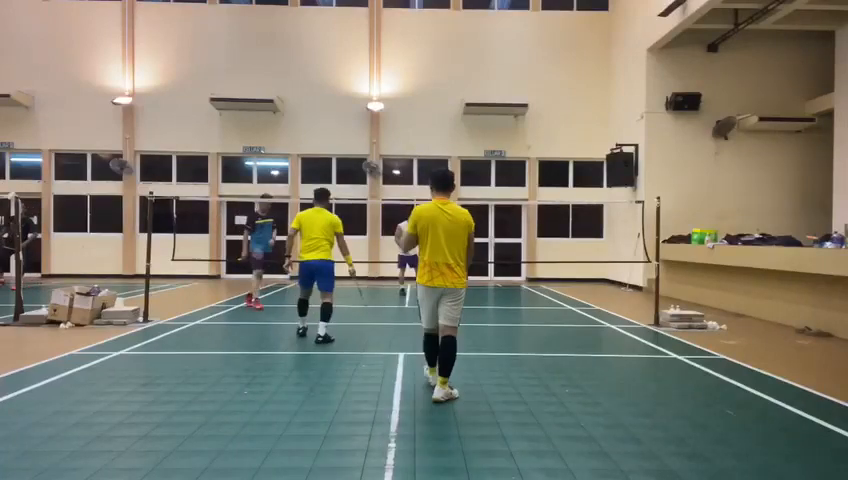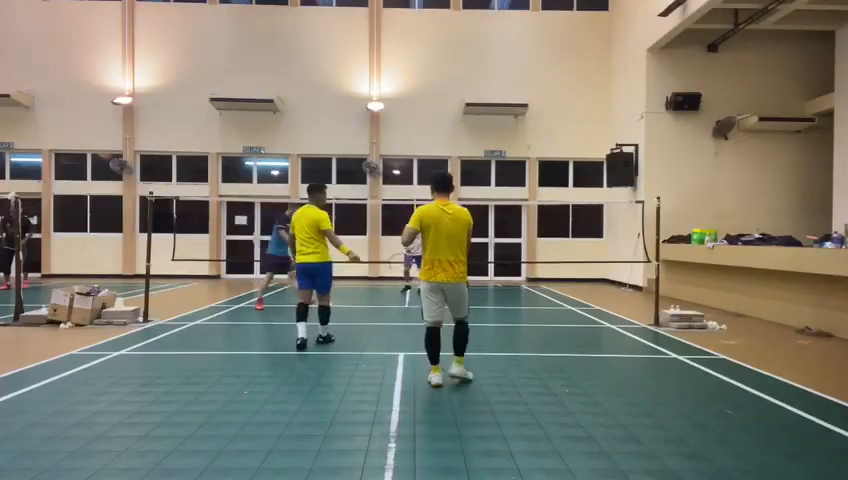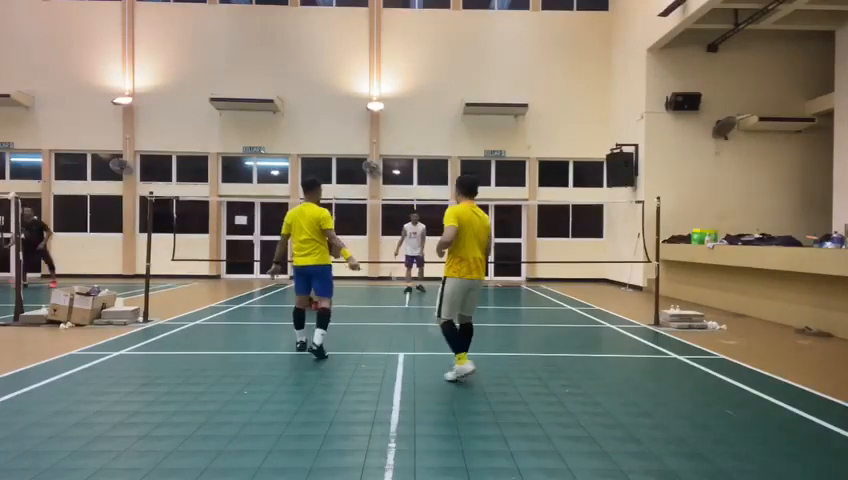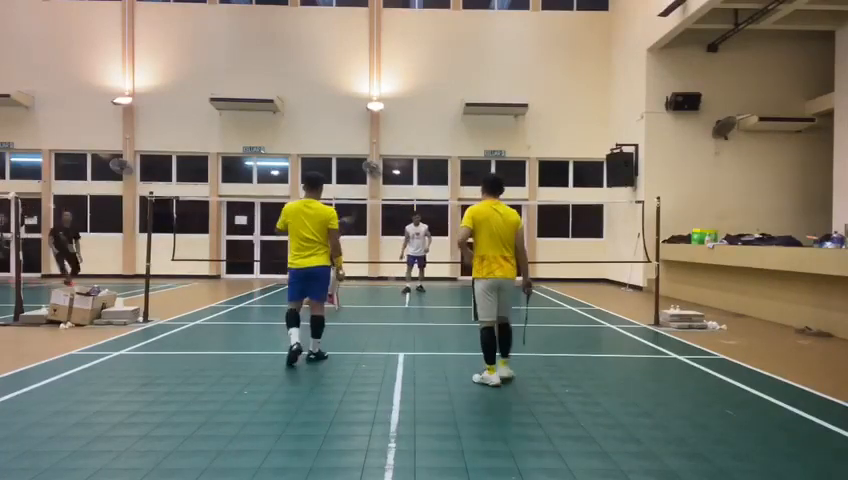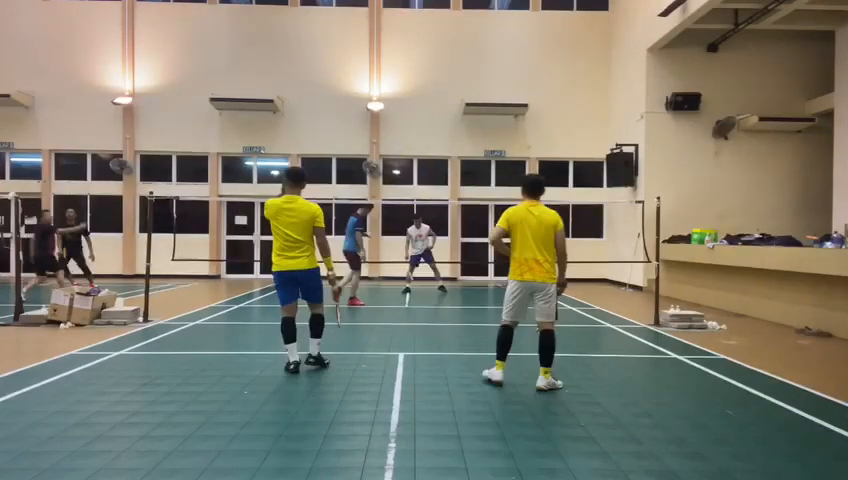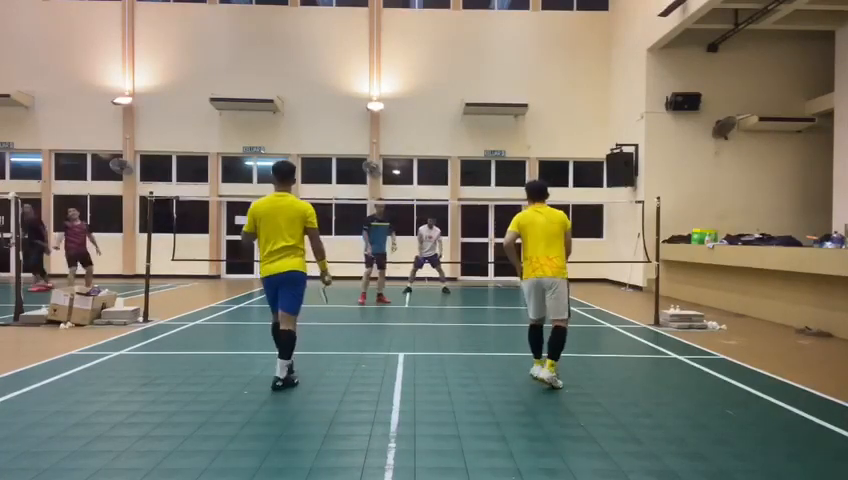
dt=0.5s
person 1, frame 1
left shoulder: (419, 212)
right shoulder: (464, 215)
left elbow: (405, 246)
right elbow: (469, 251)
left hip: (428, 281)
right hip: (455, 283)
left knee: (430, 330)
right knee: (449, 333)
left ankle: (432, 373)
right ankle: (442, 387)
person 1, frame 2
left shoulder: (422, 212)
right shoulder: (465, 214)
left elbow: (406, 241)
left wrist: (411, 233)
left hip: (430, 278)
right hip: (457, 277)
left knee: (433, 324)
right knee: (461, 321)
left ankle: (435, 372)
right ankle: (459, 365)
person 1, frame 3
left shoulder: (454, 211)
right shoulder: (484, 217)
left elbow: (448, 239)
left wrist: (439, 247)
left hip: (456, 274)
right hip: (477, 276)
left knee: (445, 319)
right knee: (466, 320)
left ankle: (463, 361)
right ankle: (463, 362)
person 1, frame 4
left shoulder: (474, 211)
right shoulder: (513, 214)
left elbow: (461, 240)
right elbow: (520, 250)
left wrist: (467, 255)
right wrist: (526, 277)
left hip: (484, 276)
right hip: (509, 275)
left knee: (487, 324)
right knee: (503, 320)
left ankle: (491, 372)
right ankle: (504, 366)
person 1, frame 5
left shoulder: (511, 213)
right shoulder: (553, 216)
left elbow: (494, 239)
right elbow: (561, 251)
left wrist: (510, 253)
right wrist: (562, 276)
left hip: (519, 278)
right hip: (546, 279)
left knee: (508, 323)
right knee: (546, 327)
left ankle: (498, 370)
right ankle: (545, 377)
person 1, frame 6
left shoulder: (521, 217)
right shoulder: (560, 216)
left elbow: (507, 244)
right elbow: (568, 249)
left wrist: (518, 266)
left hip: (532, 276)
right hip: (556, 275)
left knee: (535, 321)
right knee: (560, 322)
left ankle: (538, 365)
right ankle: (549, 367)
person 2, frame 1
left shoulder: (301, 216)
right shoulder: (334, 219)
left elbow: (290, 236)
right elbow: (341, 243)
left wrist: (288, 257)
right wrist: (350, 264)
left hip: (305, 261)
right hip: (324, 261)
left knee: (304, 295)
right knee: (327, 297)
left ankle: (302, 327)
right ankle: (321, 333)
person 2, frame 2
left shoulder: (297, 215)
right shoulder: (320, 215)
left elbow: (292, 240)
right elbow: (331, 237)
right wrist: (348, 252)
left hip: (301, 262)
right hip: (320, 262)
left knee: (303, 300)
right knee: (324, 300)
left ankle: (301, 337)
right ankle: (323, 335)
person 2, frame 3
left shoulder: (291, 214)
right shoulder: (322, 213)
left elbow: (282, 242)
right elbow: (333, 239)
left wrist: (277, 263)
right wrist: (349, 257)
left hip: (299, 265)
right hip: (320, 264)
left knee: (301, 303)
right knee: (325, 302)
left ankle: (300, 341)
right ankle: (317, 342)
person 2, frame 4
left shoulder: (289, 209)
right shoulder: (328, 212)
left elbow: (279, 229)
right elbow: (335, 243)
right wrist: (339, 266)
left hip: (297, 267)
right hip: (320, 266)
left knee: (293, 307)
right knee: (317, 308)
left ankle: (295, 344)
right ankle: (314, 351)
person 2, frame 5
left shoulder: (271, 206)
right shoulder: (313, 209)
right elbow: (321, 241)
left wrist: (283, 194)
right wrist: (330, 269)
left hip: (282, 269)
right hip: (307, 268)
left knee: (288, 313)
right knee: (317, 309)
left ankle: (293, 360)
right ankle: (314, 354)
person 2, frame 6
left shoulder: (257, 206)
right shoulder: (304, 208)
left elbow: (246, 239)
right elbow: (315, 242)
right wrist: (324, 270)
left hip: (268, 272)
right hip: (293, 270)
left knee: (277, 320)
right knee: (288, 322)
left ankle: (285, 364)
right ankle: (282, 376)
